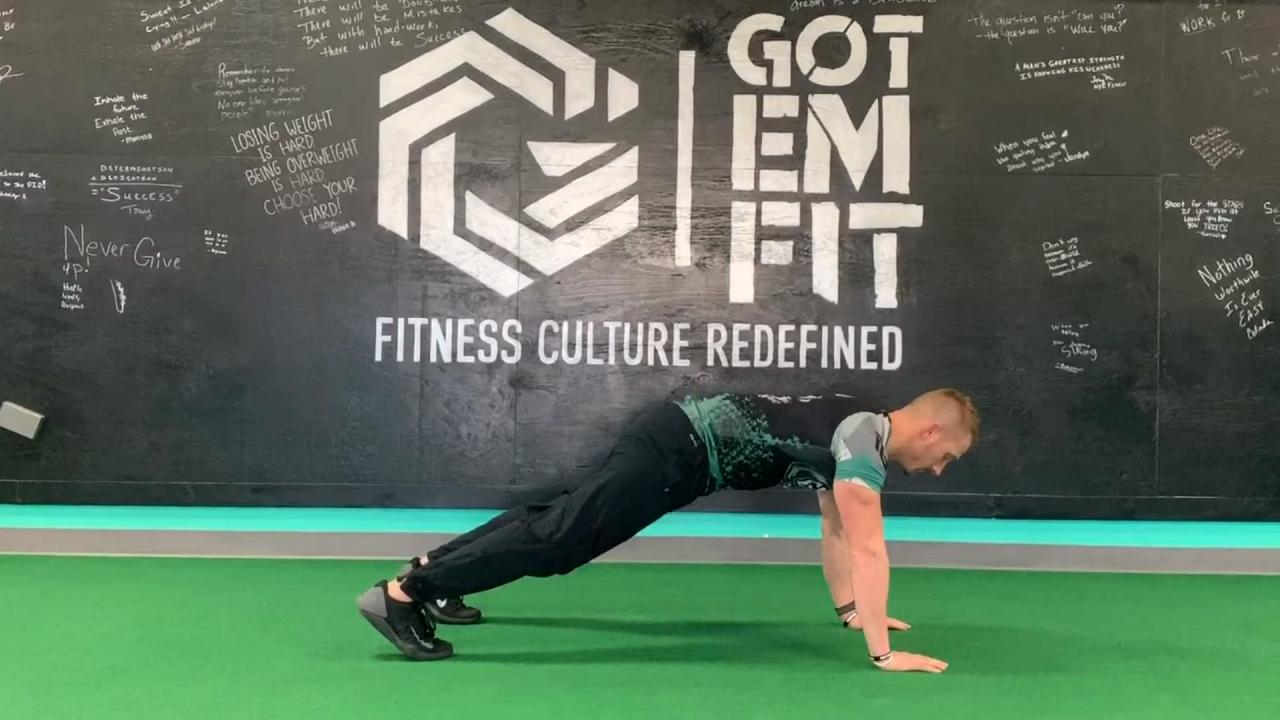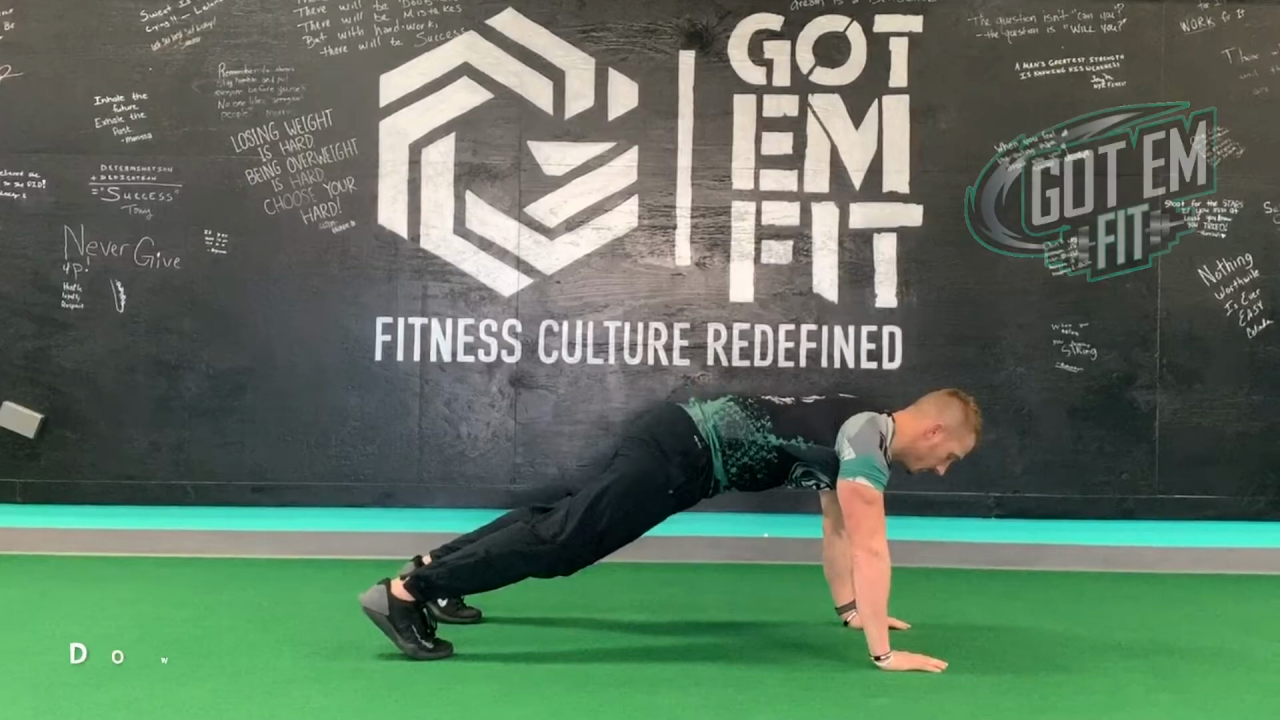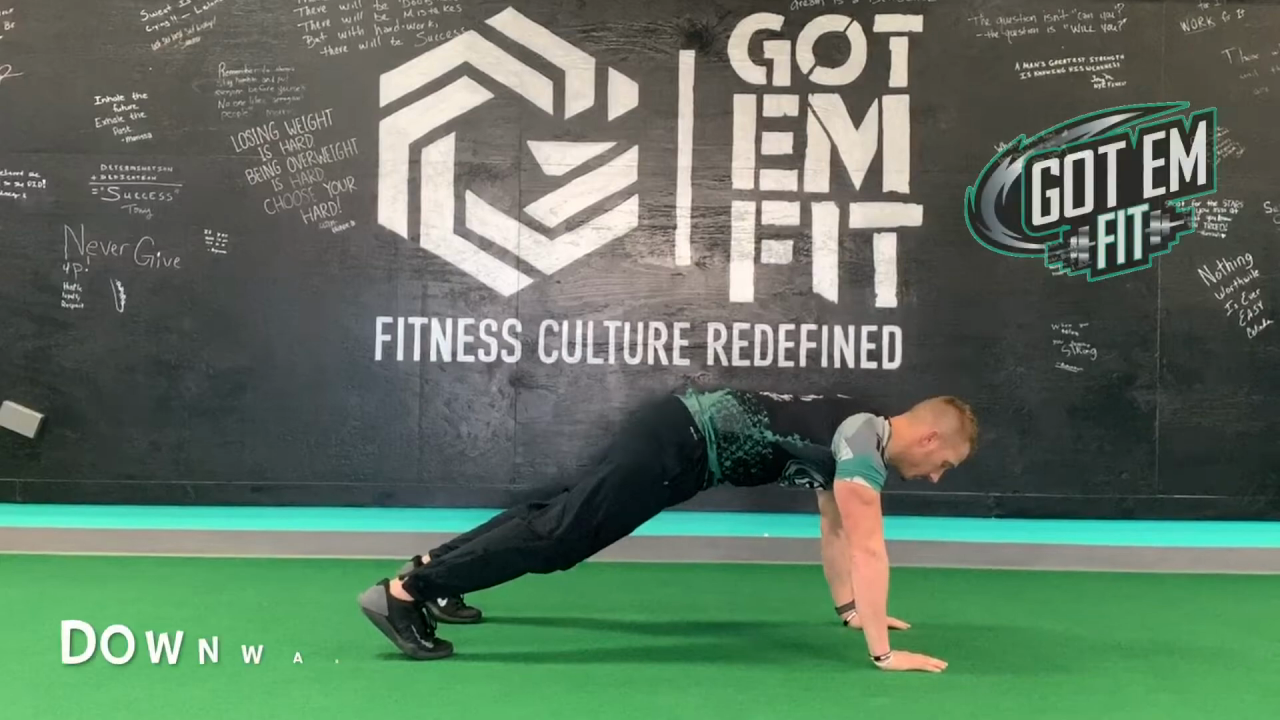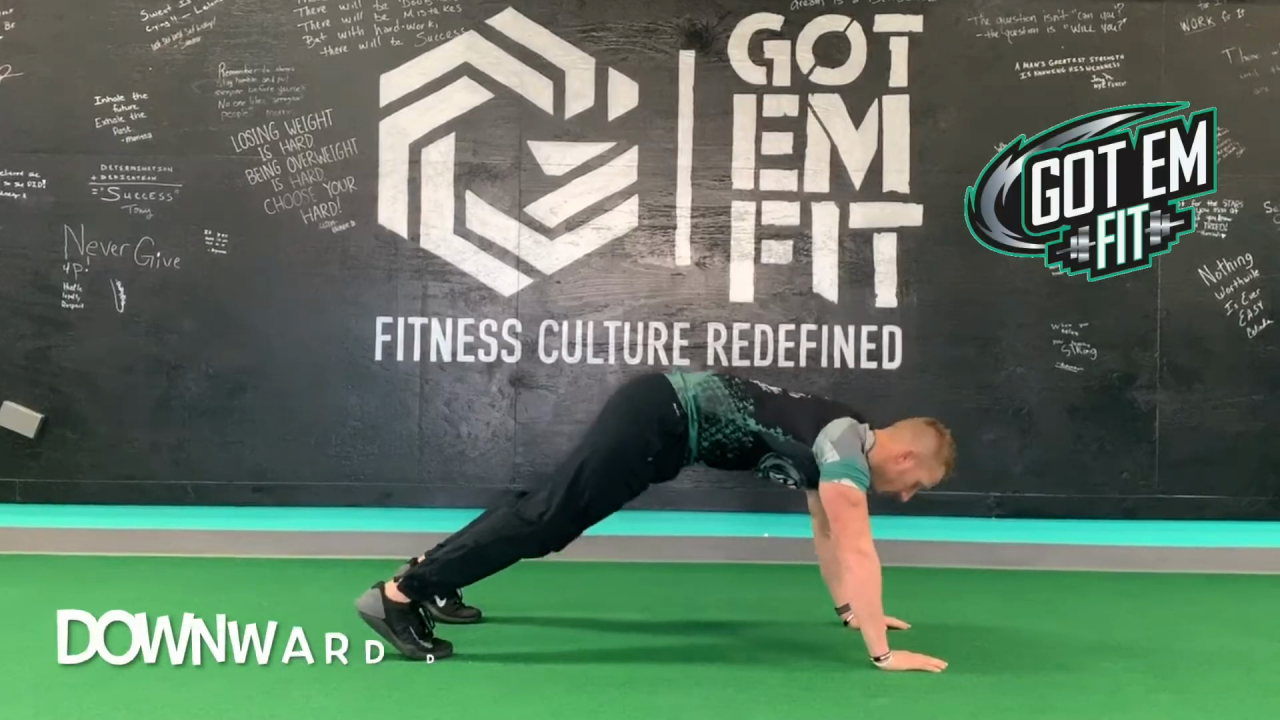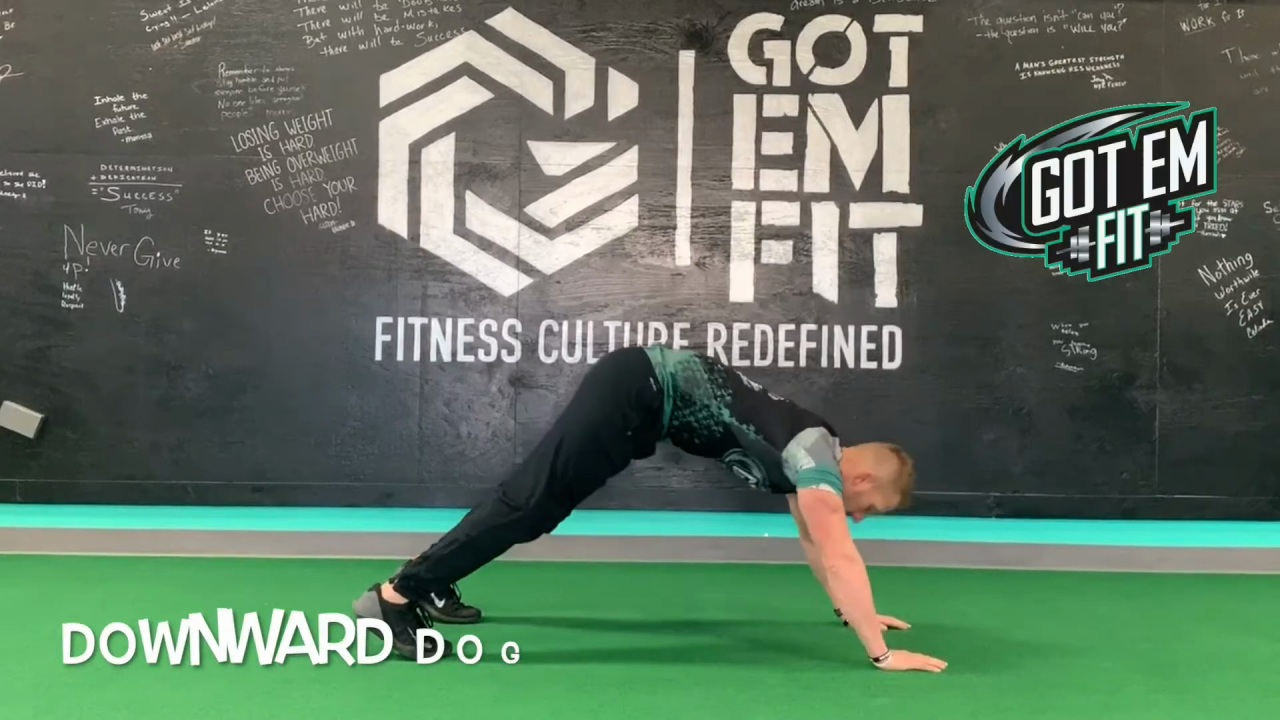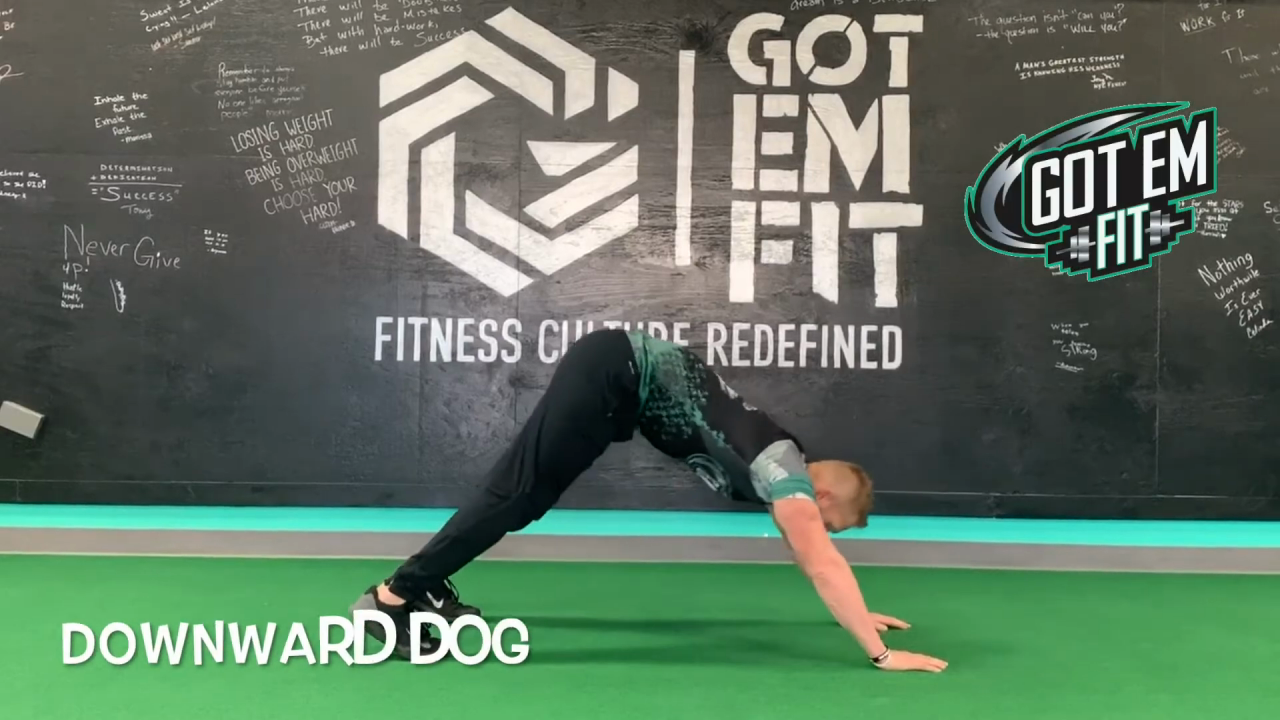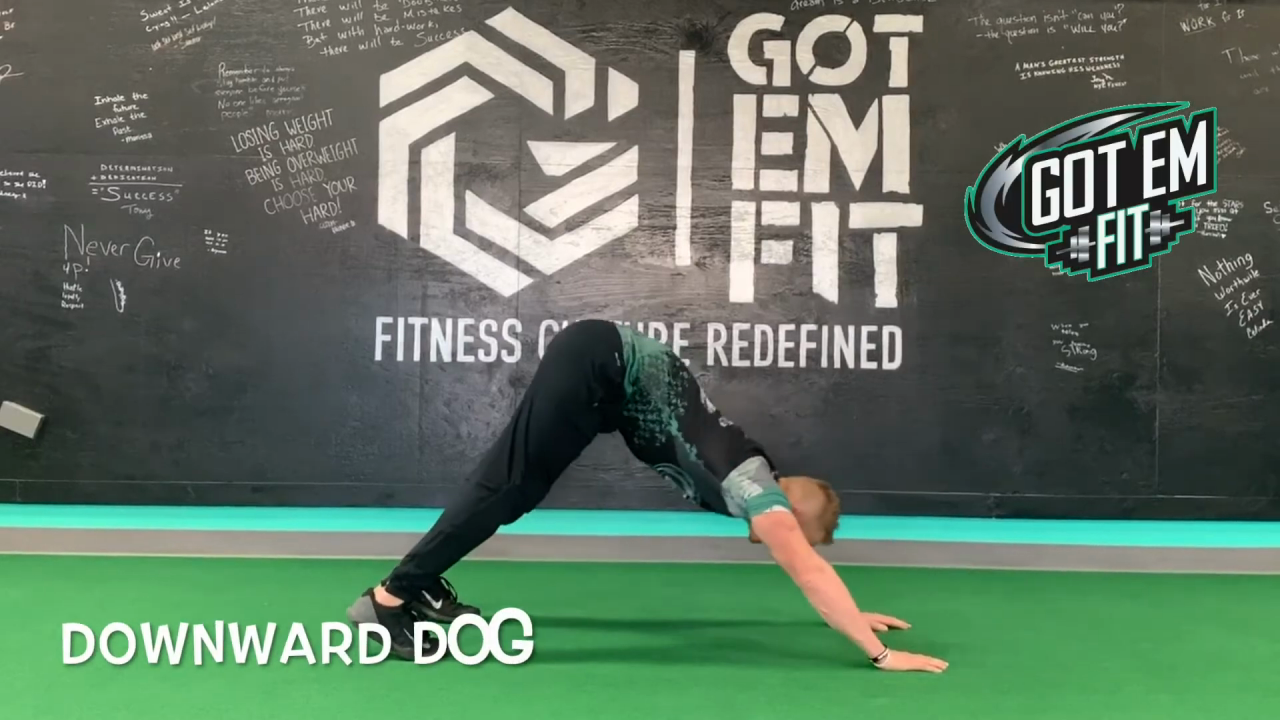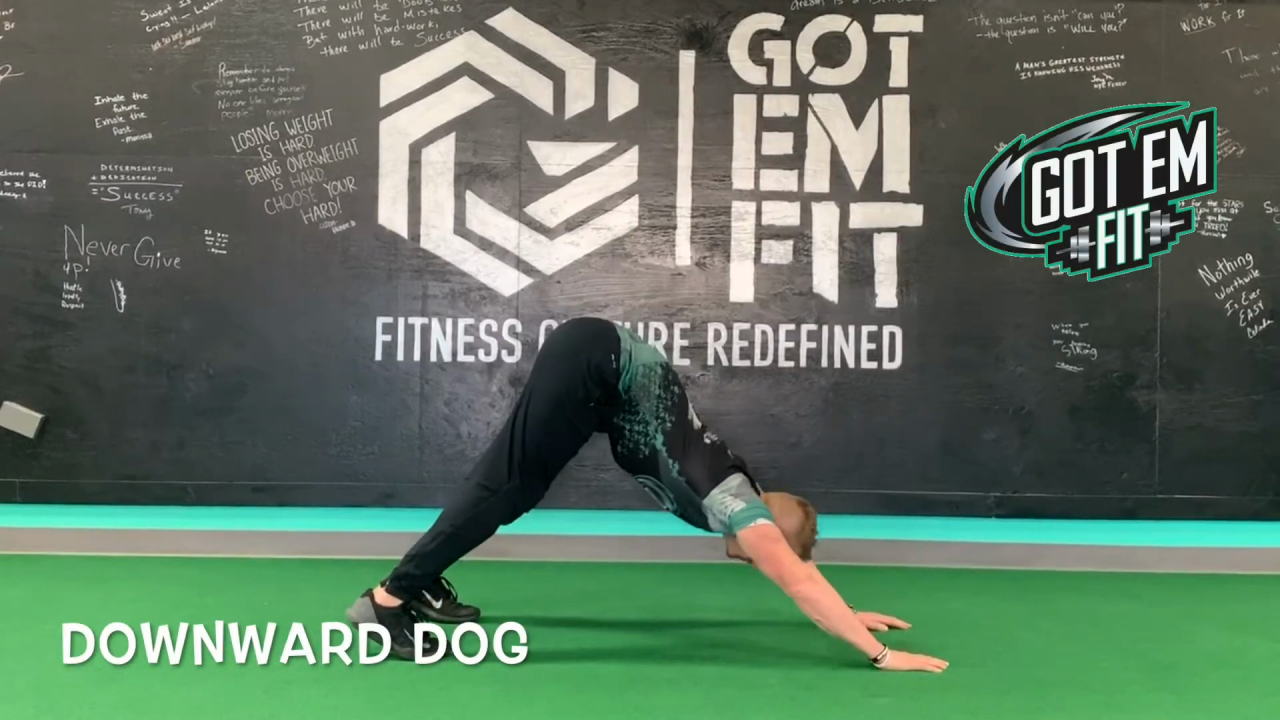
dt=0.2s
person 1, frame 1
left shoulder: (853, 431)
right shoulder: (862, 439)
left elbow: (835, 529)
right elbow: (867, 548)
left wrist: (849, 608)
right wrist: (883, 651)
left hip: (678, 440)
right hip: (675, 451)
left knee: (562, 515)
right knee: (557, 536)
left ankle: (432, 568)
right ankle: (401, 593)
person 1, frame 2
left shoulder: (857, 431)
right shoulder: (869, 439)
left elbow: (837, 530)
right elbow: (869, 549)
left wrist: (849, 607)
right wrist: (882, 651)
left hip: (680, 441)
right hip: (679, 453)
left knee: (563, 519)
right knee: (561, 541)
left ankle: (434, 567)
right ankle: (404, 591)
person 1, frame 3
left shoulder: (853, 437)
right shoulder: (865, 441)
left elbow: (835, 530)
right elbow: (867, 550)
left wrist: (851, 608)
right wrist: (882, 651)
left hip: (677, 433)
right hip: (674, 442)
left knee: (562, 512)
right knee: (559, 533)
left ankle: (433, 565)
right ankle: (402, 592)
person 1, frame 4
left shoulder: (838, 441)
right shoulder: (846, 447)
left elbow: (826, 533)
right elbow: (856, 549)
left wrist: (849, 607)
right wrist: (882, 652)
left hip: (661, 410)
right hip: (658, 417)
left knee: (550, 503)
right knee: (547, 517)
left ankle: (429, 570)
right ankle: (397, 593)
person 1, frame 5
left shoulder: (812, 452)
right shoulder: (812, 457)
left elbow: (821, 546)
right elbow: (839, 555)
left wrist: (853, 609)
right wrist: (881, 653)
left hip: (641, 387)
right hip: (635, 389)
left knee: (537, 493)
right knee: (533, 501)
left ankle: (429, 583)
right ankle: (393, 596)
person 1, frame 6
left shoulder: (781, 463)
right shoulder: (779, 471)
left elbow: (821, 561)
right elbow: (824, 564)
left wrist: (855, 611)
right wrist: (881, 653)
left hip: (619, 369)
right hip: (613, 372)
left knee: (525, 486)
right knee: (520, 491)
left ankle: (426, 585)
right ankle: (389, 598)
person 1, frame 7
left shoulder: (751, 476)
right shoulder: (748, 486)
left elbow: (807, 569)
right elbow: (808, 572)
left wrist: (850, 612)
right wrist: (880, 654)
left hip: (603, 360)
right hip: (598, 362)
left knee: (514, 482)
right knee: (508, 486)
left ankle: (422, 584)
right ankle: (388, 598)
person 1, frame 8
left shoulder: (733, 492)
right shoulder: (729, 502)
left elbow: (798, 570)
right elbow: (799, 583)
left wrist: (849, 612)
right wrist: (880, 654)
left hip: (599, 358)
right hip: (593, 360)
left knee: (510, 483)
right knee: (504, 486)
left ankle: (423, 586)
right ankle: (386, 599)
